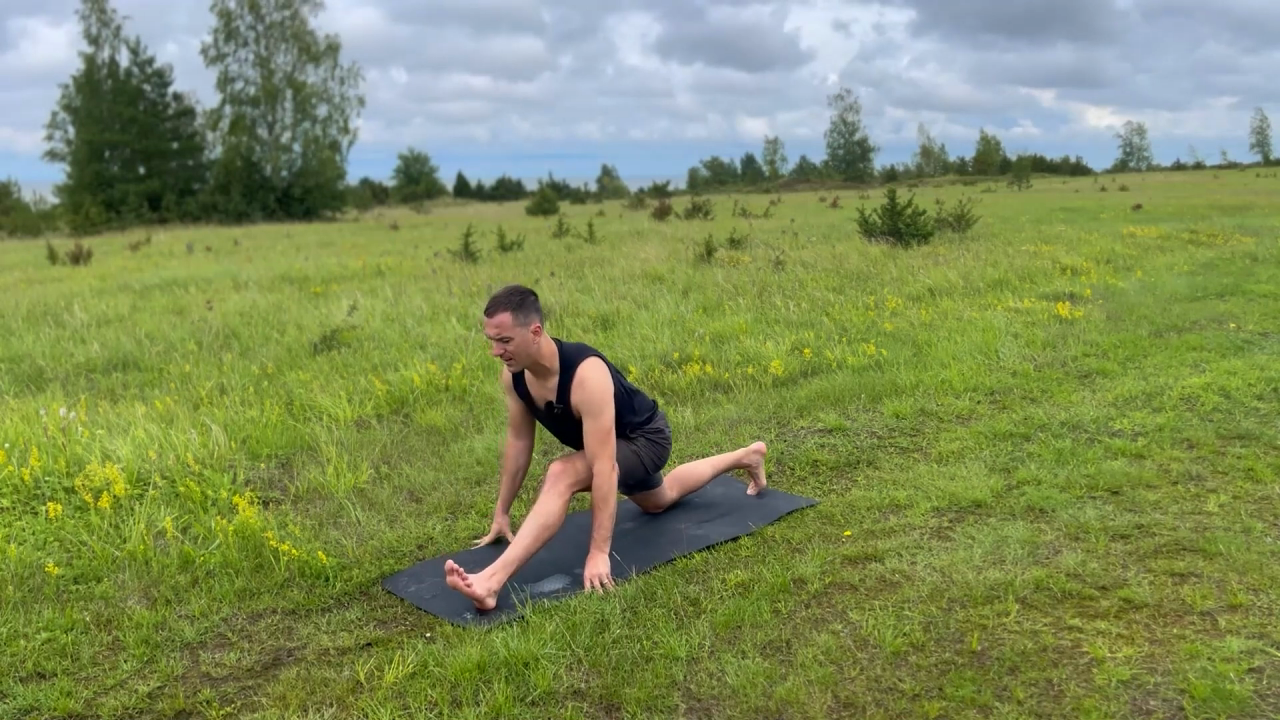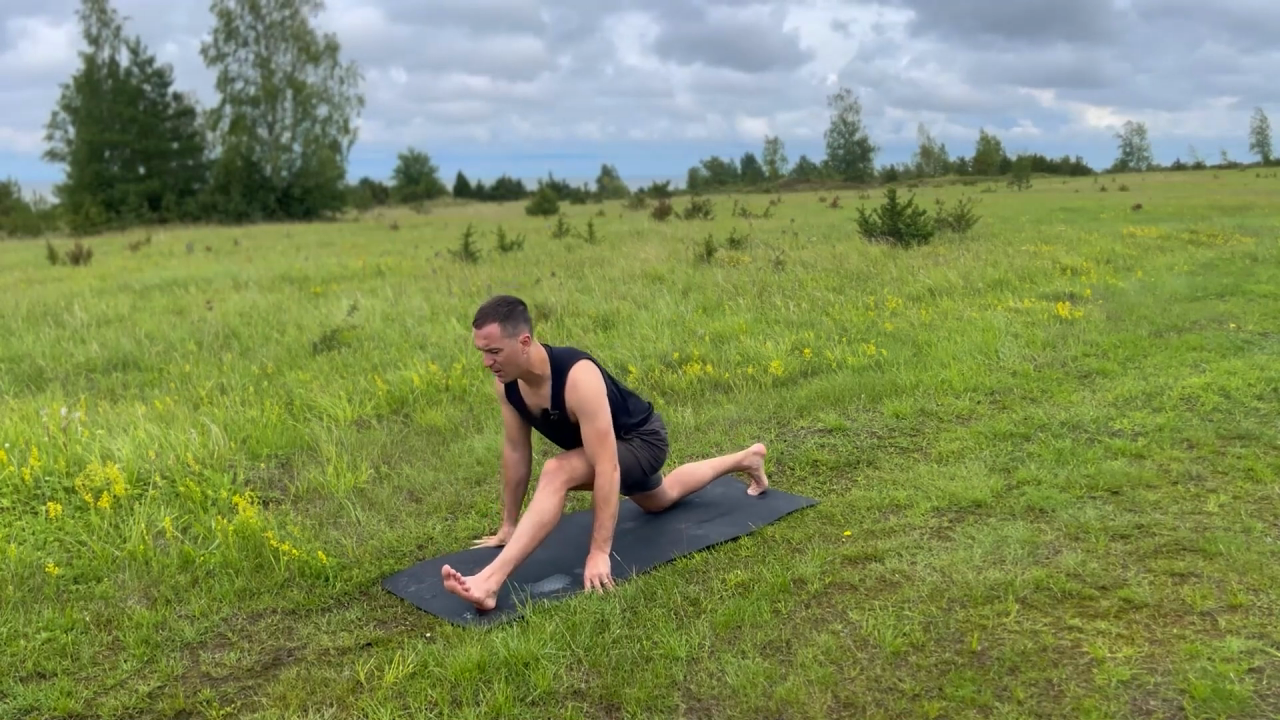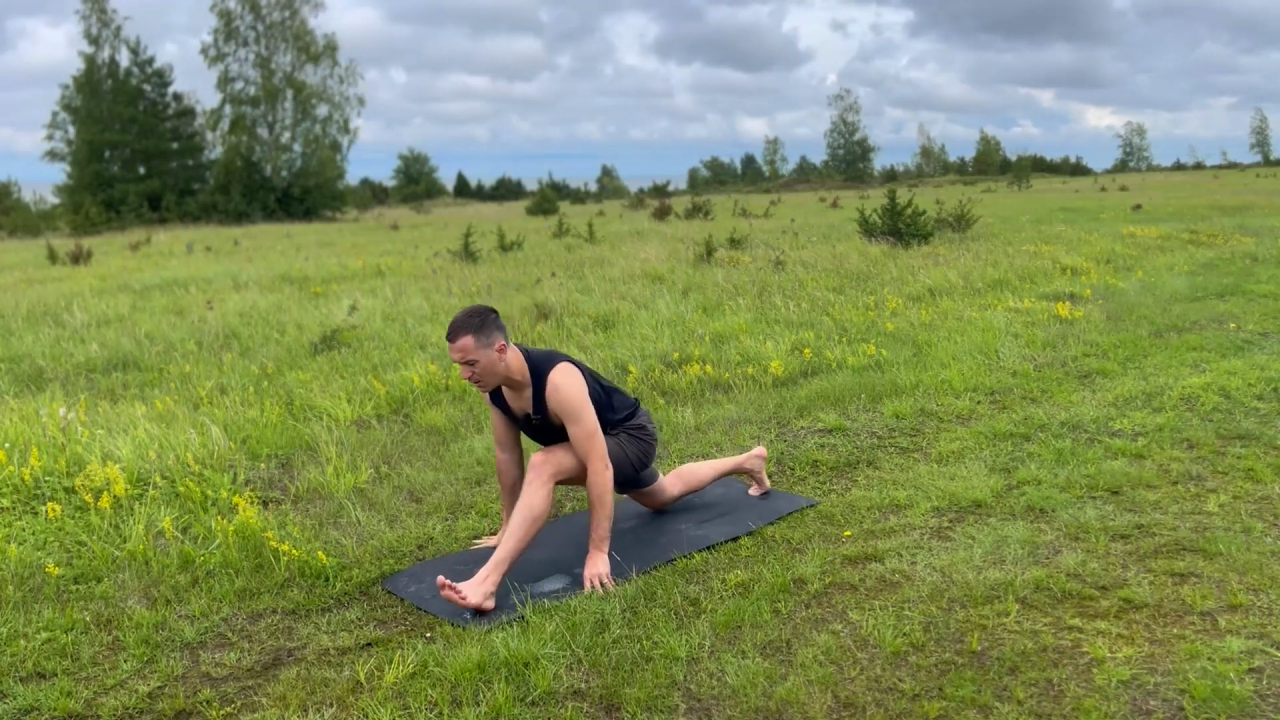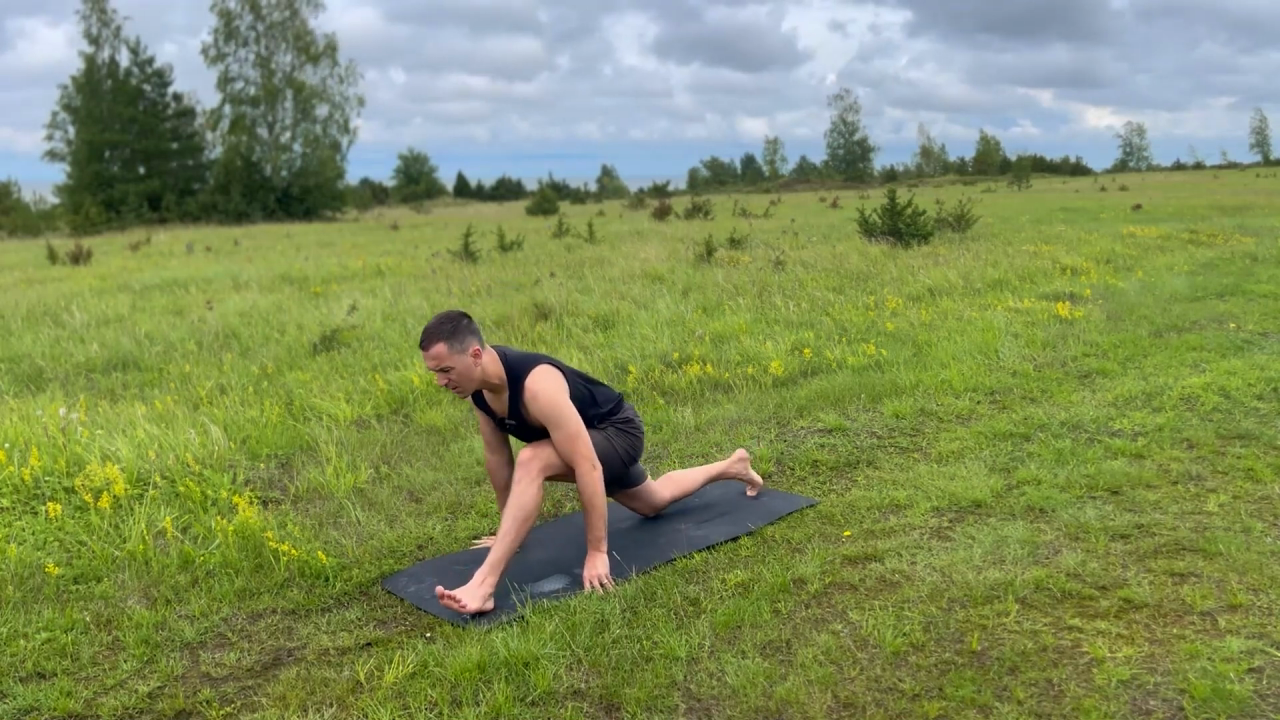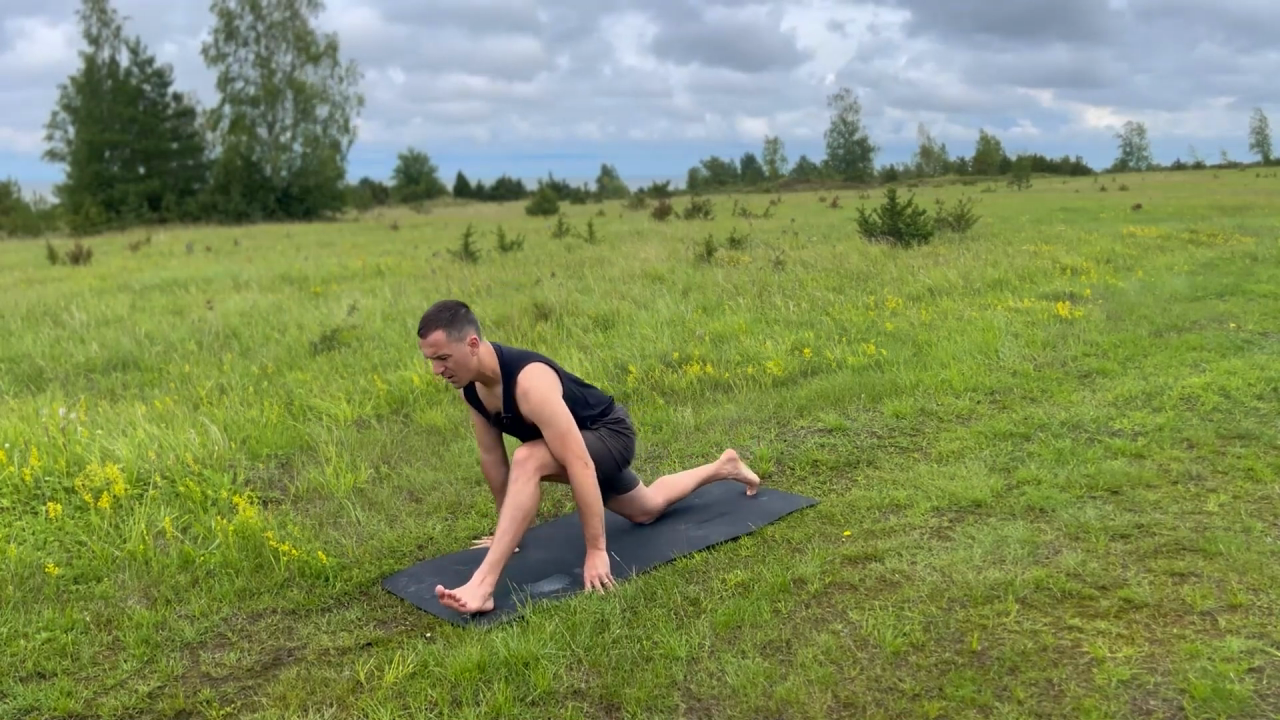
dt=0.3s
person 1, frame 1
left shoulder: (586, 375)
right shoulder: (514, 374)
left elbow: (604, 469)
right elbow: (518, 440)
left wrist: (599, 552)
right wrist: (501, 513)
left hip: (644, 437)
right hip: (616, 440)
left knee: (561, 475)
right knee: (659, 501)
left ankle: (491, 581)
right ankle: (745, 457)
person 1, frame 2
left shoulder: (578, 379)
right shoulder: (506, 382)
left elbow: (607, 469)
right elbow: (515, 452)
left wrist: (599, 552)
right wrist: (508, 525)
left hip: (641, 439)
right hip: (613, 441)
left knee: (557, 472)
right knee: (661, 500)
left ankle: (489, 581)
right ankle: (745, 459)
person 1, frame 3
left shoulder: (558, 382)
right shoulder: (494, 383)
left elbow: (599, 467)
right elbow: (507, 454)
left wrist: (598, 552)
right wrist: (508, 527)
left hip: (629, 434)
right hip: (606, 439)
left knee: (543, 466)
right knee: (663, 496)
left ankle: (486, 583)
right ankle: (746, 462)
person 1, frame 4
left shoulder: (537, 386)
right shoulder: (476, 381)
left elbow: (588, 468)
right elbow: (496, 455)
left wrist: (597, 552)
right wrist: (506, 530)
left hip: (617, 430)
right hip: (591, 435)
left knee: (532, 461)
right knee: (653, 505)
left ankle: (483, 586)
right ankle: (731, 466)
person 1, frame 5
left shoulder: (529, 382)
right shoulder: (468, 383)
left elbow: (580, 467)
right elbow: (491, 455)
left wrist: (597, 550)
right wrist: (505, 529)
left hip: (608, 433)
right hip: (586, 442)
left knee: (527, 460)
right knee: (648, 511)
left ankle: (482, 585)
right ankle: (724, 467)
